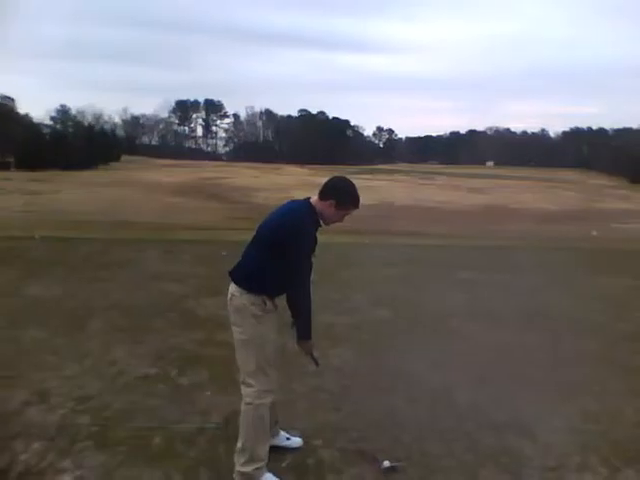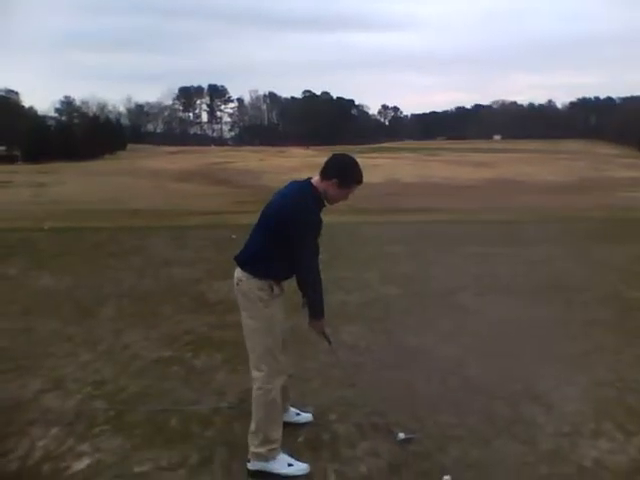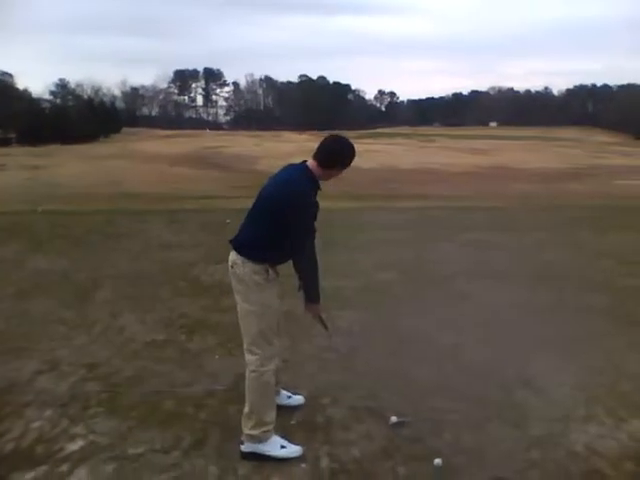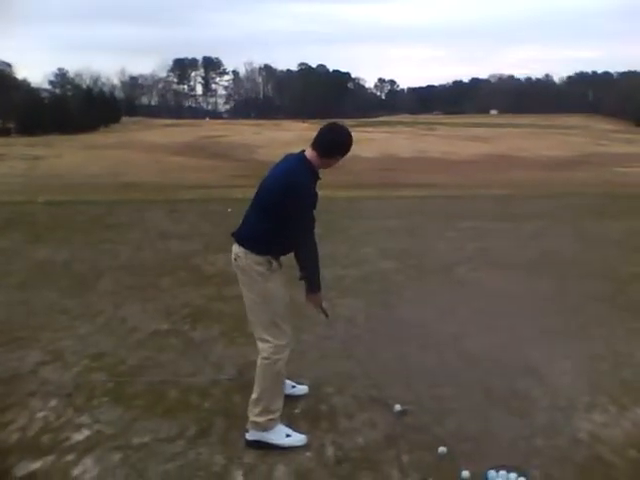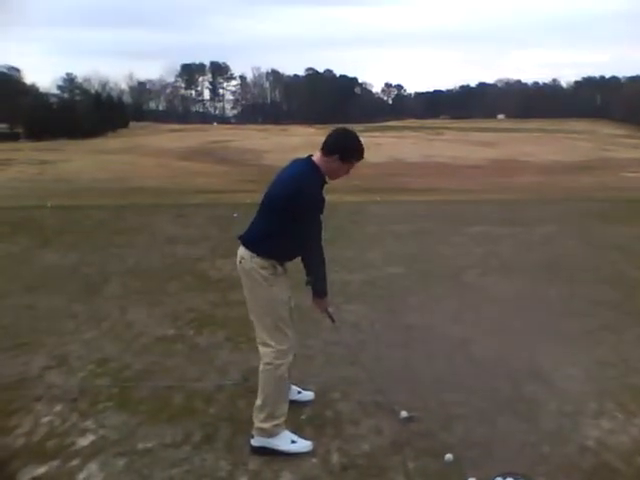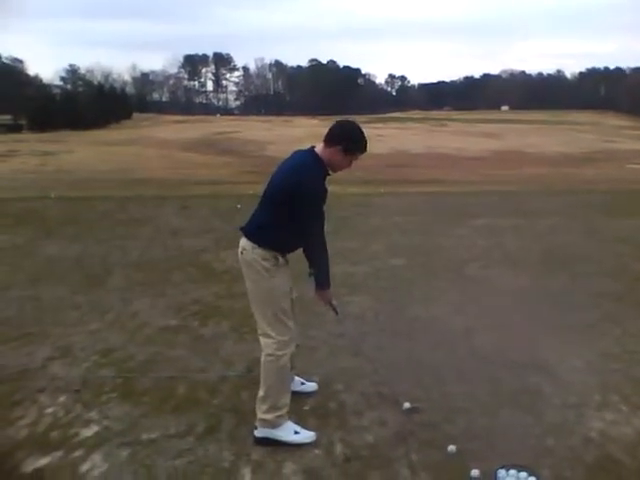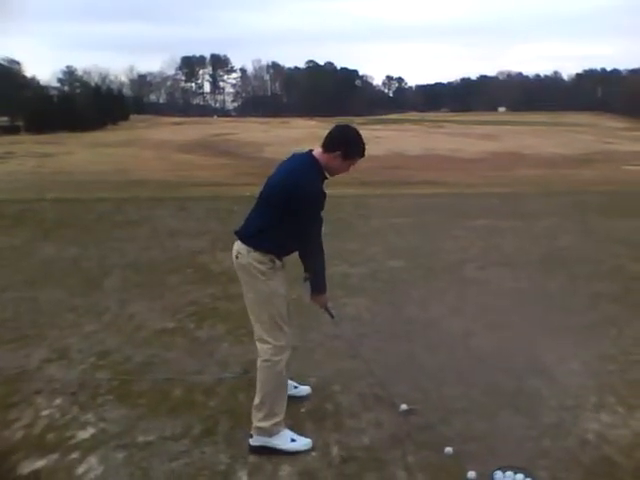
dt=0.7s
person 1, frame 1
left shoulder: (297, 211)
right shoulder: (301, 227)
right elbow: (299, 283)
left wrist: (297, 321)
right wrist: (304, 334)
left hip: (254, 294)
right hip: (251, 300)
left knee: (265, 375)
right knee: (258, 385)
left ankle: (268, 431)
person 1, frame 2
left shoulder: (299, 192)
right shoulder: (303, 208)
left elbow: (299, 259)
right elbow: (307, 265)
left wrist: (308, 300)
right wrist: (316, 312)
left hip: (260, 277)
right hip: (258, 284)
left knee: (274, 354)
right knee: (269, 367)
left ankle: (278, 408)
person 1, frame 3
left shoulder: (294, 174)
right shoulder: (300, 193)
right elbow: (303, 248)
left wrist: (305, 283)
right wrist: (312, 296)
left hip: (255, 261)
right hip: (253, 268)
left knee: (269, 338)
right knee: (262, 351)
left ankle: (270, 392)
right ankle: (256, 437)
person 1, frame 4
left shoulder: (293, 165)
right shoulder: (300, 183)
right elbow: (303, 238)
left wrist: (306, 274)
right wrist: (313, 285)
left hip: (257, 251)
right hip: (257, 259)
left knee: (274, 329)
right knee: (275, 339)
left ankle: (274, 382)
right ankle: (262, 426)
person 1, frame 5
left shoulder: (301, 169)
right shoulder: (306, 187)
left elbow: (303, 238)
right elbow: (311, 243)
left wrist: (313, 280)
right wrist: (320, 290)
left hip: (264, 257)
right hip: (262, 264)
left knee: (282, 327)
right knee: (277, 345)
left ankle: (279, 388)
right ankle: (267, 432)
person 1, frame 6
left shoulder: (303, 160)
right shoulder: (309, 179)
right elbow: (313, 235)
left wrist: (315, 270)
right wrist: (322, 282)
left hip: (265, 248)
right hip: (263, 255)
left knee: (283, 320)
right knee: (279, 336)
left ankle: (282, 378)
right ankle: (270, 423)
person 1, frame 7
left shoulder: (300, 163)
right shoulder: (308, 184)
right elbow: (311, 238)
left wrist: (308, 270)
right wrist: (318, 287)
left hip: (255, 249)
right hip: (259, 258)
left knee: (277, 327)
right knee: (275, 342)
left ankle: (276, 384)
right ankle: (266, 431)
